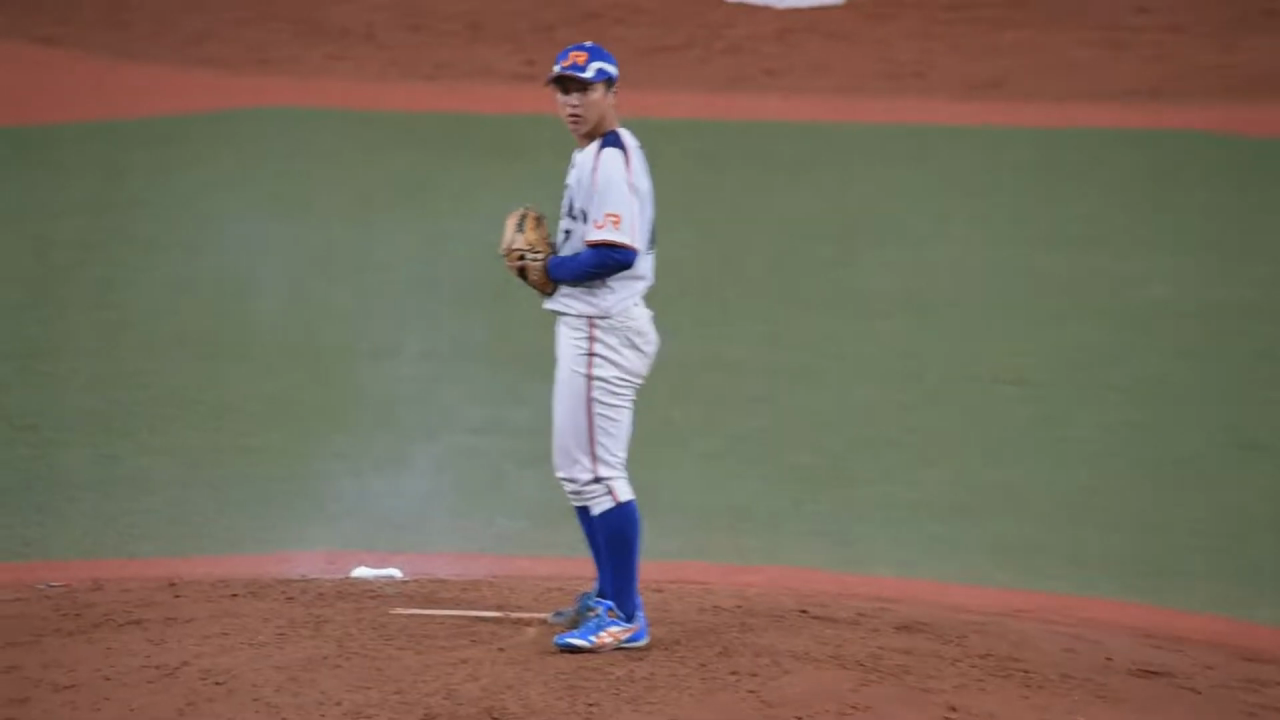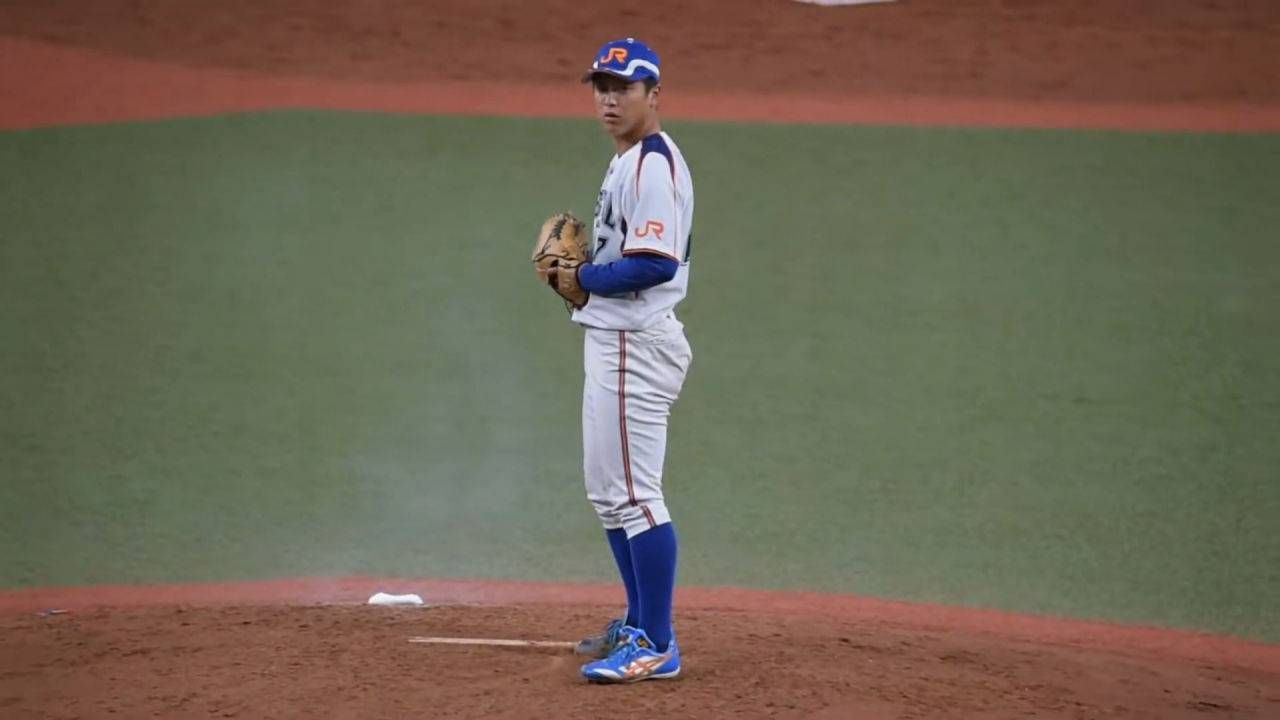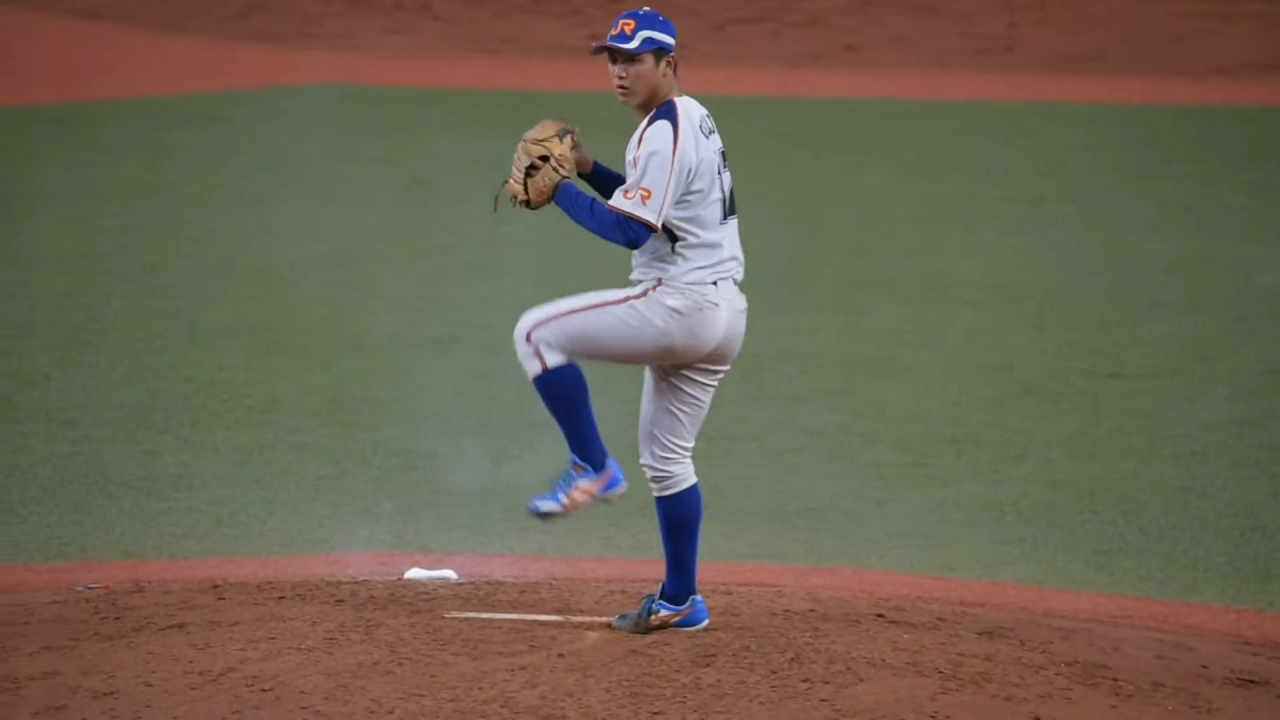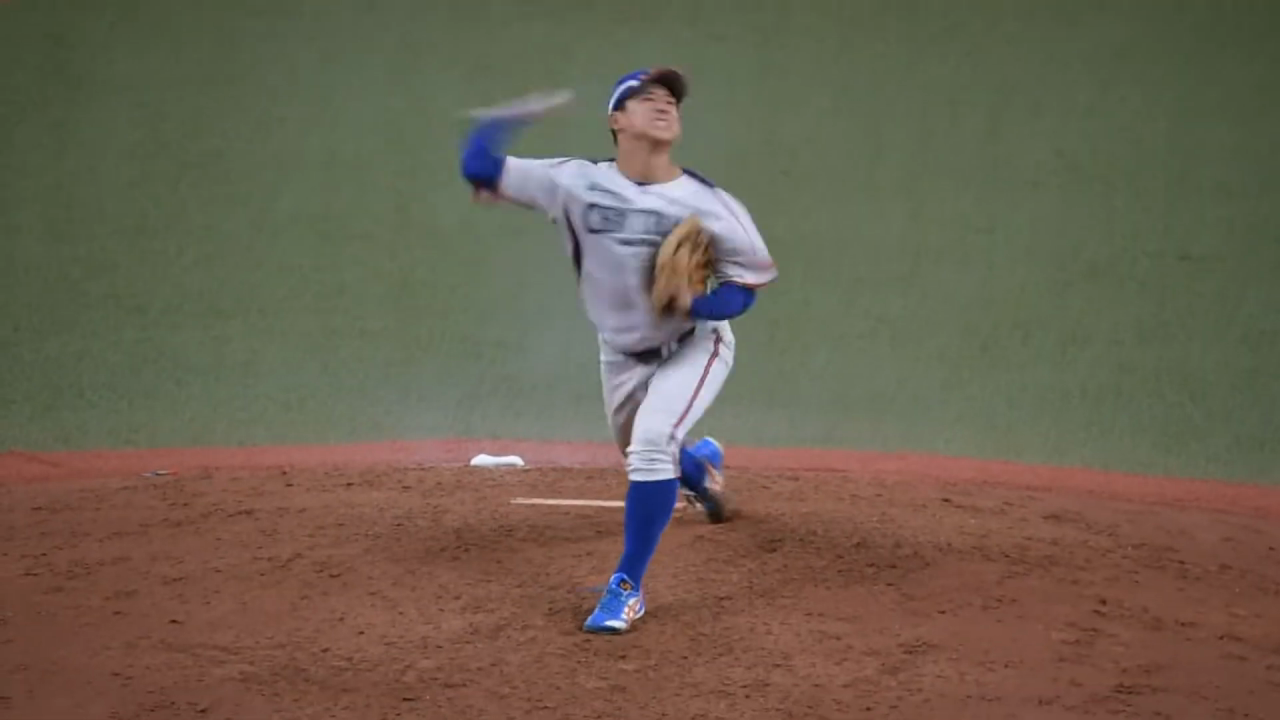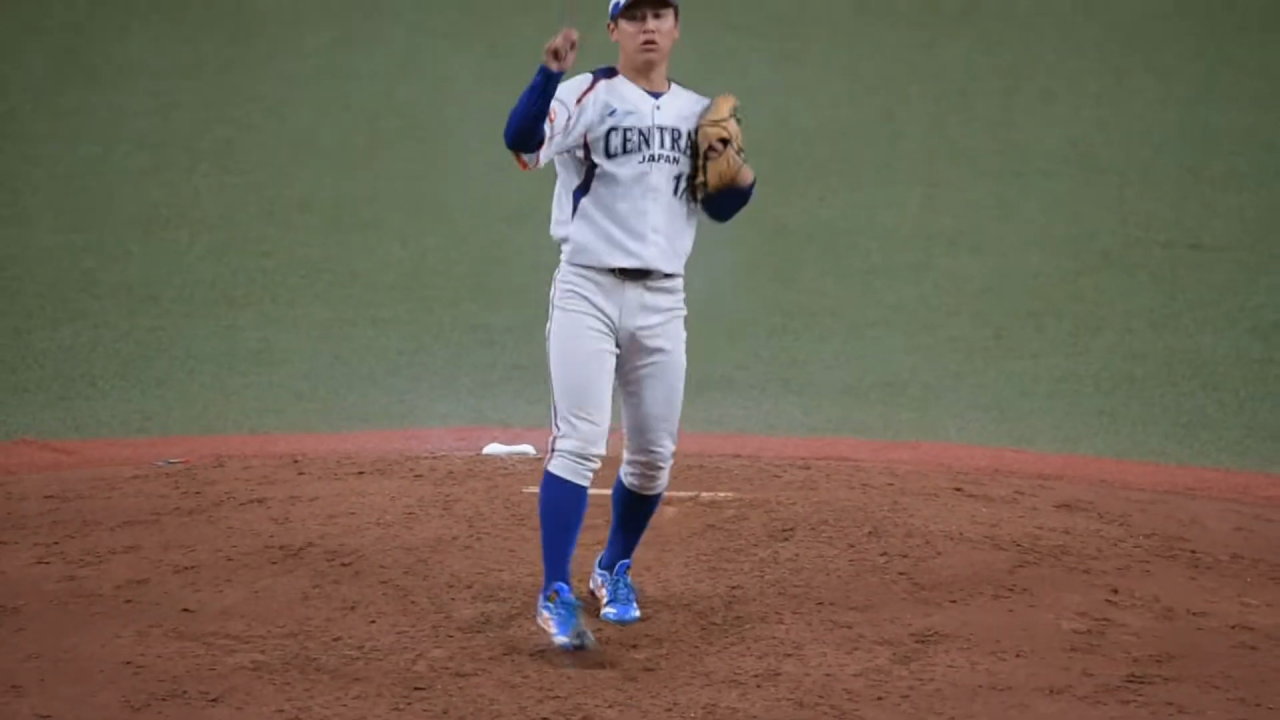
dt=1s
person 1, frame 1
left shoulder: (611, 157)
right shoulder: (590, 156)
left elbow: (616, 254)
left wrist: (551, 269)
right wrist: (555, 267)
left hip: (603, 332)
right hip: (585, 329)
left knee: (599, 472)
right knee: (576, 471)
left ankle: (625, 616)
right ankle: (609, 596)
person 1, frame 2
left shoulder: (654, 162)
right shoulder: (628, 161)
left elbow: (656, 264)
left wrist: (584, 277)
right wrist: (583, 271)
left hip: (633, 347)
right hip: (615, 342)
left knee: (634, 494)
right knee: (610, 493)
left ankle: (658, 646)
right ankle: (639, 624)
person 1, frame 3
left shoulder: (665, 131)
right shoulder: (693, 119)
left elbow: (628, 229)
left wrist: (560, 190)
right wrist: (593, 170)
left hip: (681, 305)
right hip: (719, 311)
left knee: (538, 333)
right knee: (666, 458)
left ankle: (591, 467)
right ankle: (680, 600)
person 1, frame 4
left shoulder: (712, 204)
right shoulder: (573, 181)
left elbow: (748, 286)
right elbow: (478, 171)
left wrist: (696, 307)
left hip: (695, 349)
right hip: (627, 355)
left knee: (654, 445)
right knee: (644, 459)
left ankle: (626, 586)
right ankle: (699, 462)
person 1, frame 5
left shoulder: (698, 112)
right shoulder: (585, 97)
left elbow: (720, 207)
right elbow: (520, 141)
left wrist: (742, 180)
right wrist: (549, 72)
left hip: (662, 303)
right hip: (586, 293)
left knee: (652, 456)
right knee: (580, 442)
left ankle: (613, 571)
right ankle: (555, 594)
